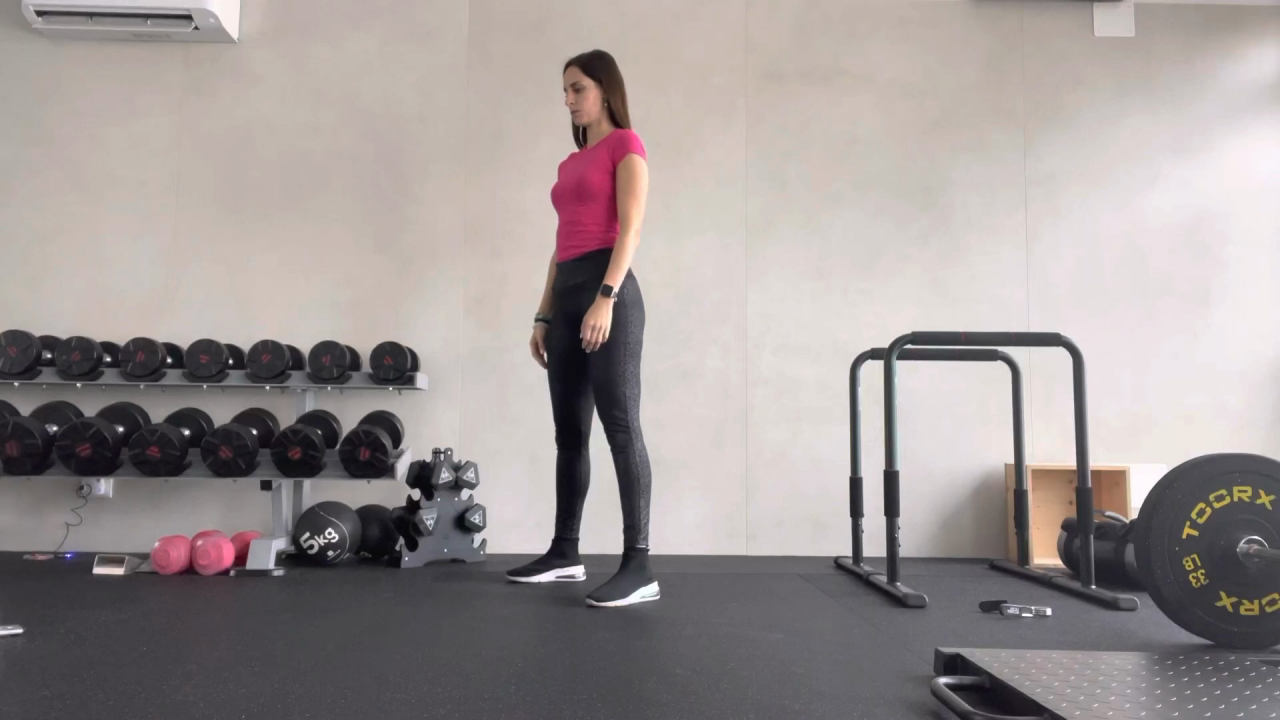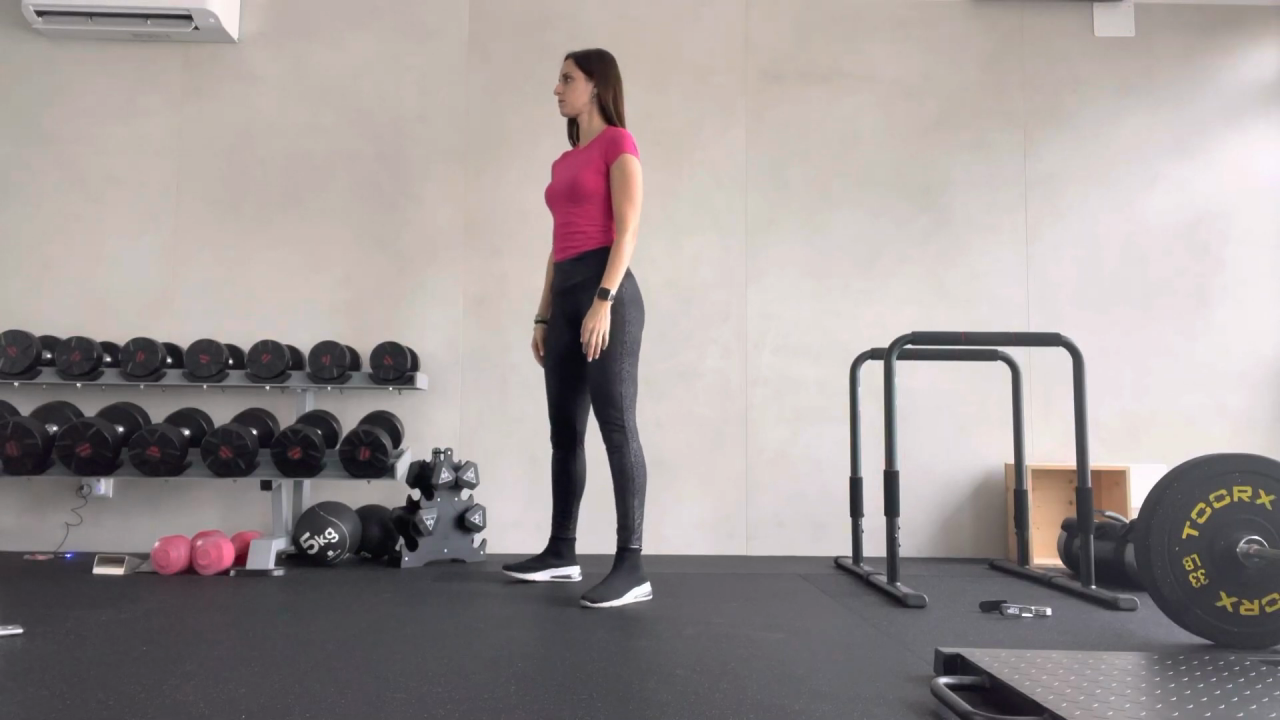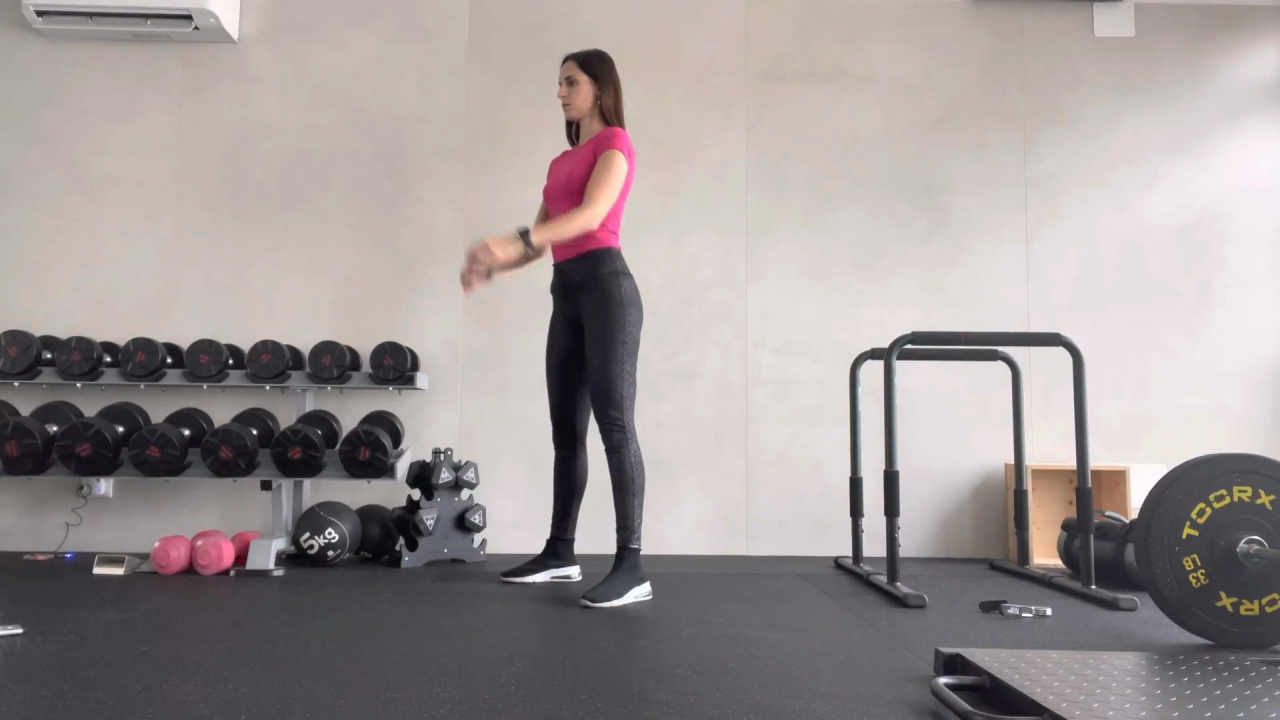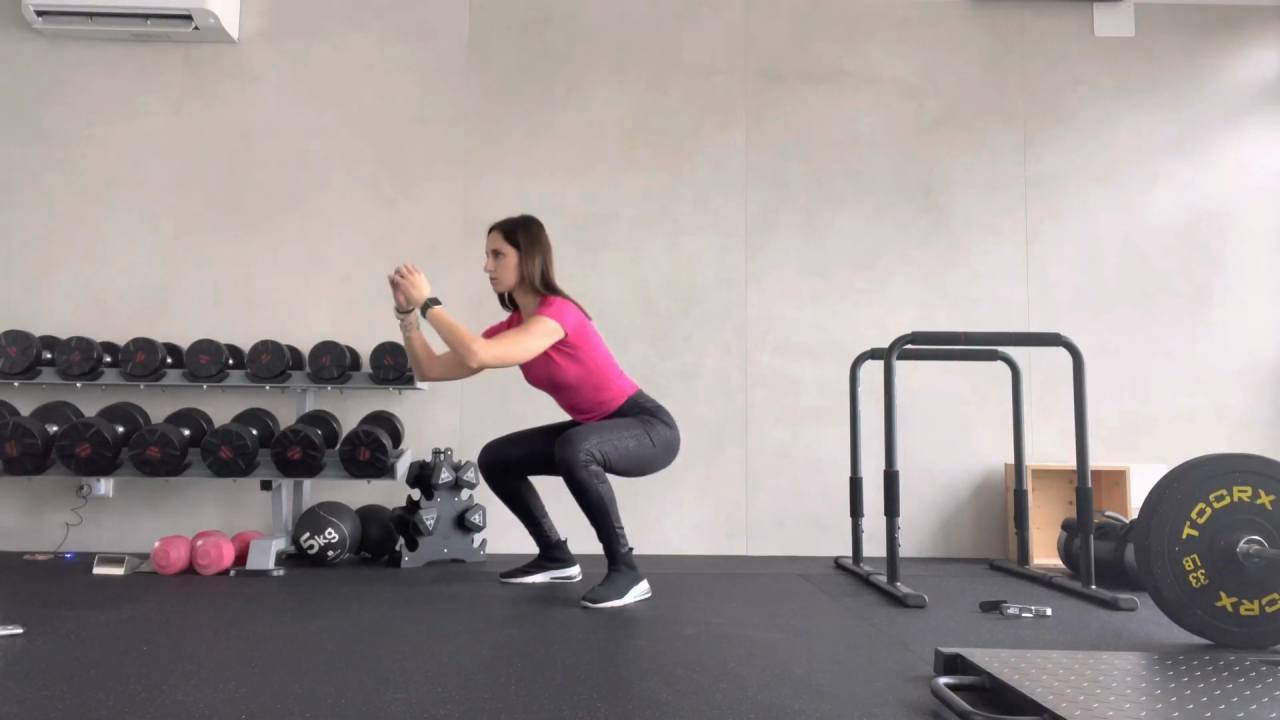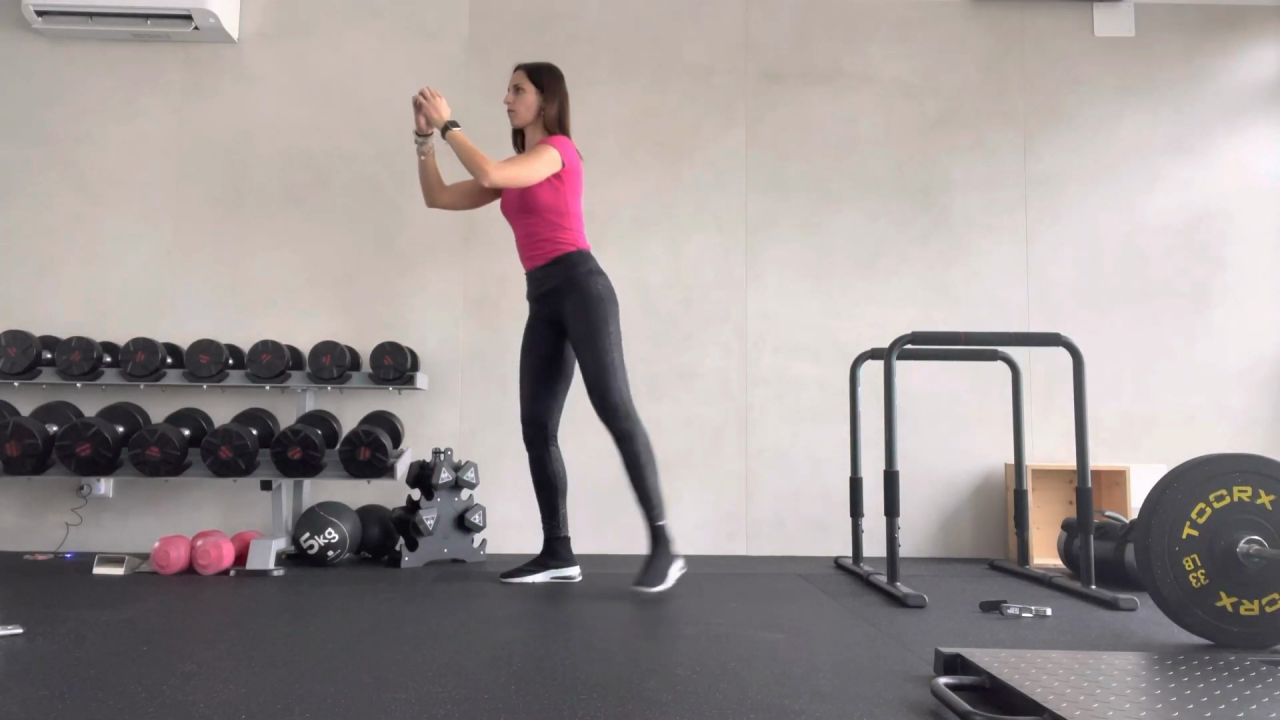
dt=1s
person 1, frame 1
left shoulder: (625, 144)
right shoulder: (571, 163)
left elbow: (630, 228)
left wrist: (605, 297)
right wrist: (543, 315)
left hip: (606, 291)
right hip: (567, 295)
left knee: (621, 426)
right knee: (569, 431)
left ankle: (638, 567)
right ankle: (565, 551)
person 1, frame 2
left shoulder: (618, 143)
right shoulder: (563, 161)
left elbow: (626, 230)
left wrist: (603, 301)
right wrist: (542, 315)
left hip: (606, 290)
right hip: (566, 295)
left knee: (616, 425)
right knee: (564, 430)
left ankle: (631, 566)
right ankle: (561, 550)
person 1, frame 3
left shoulder: (614, 141)
right shoulder: (563, 160)
left elbow: (591, 216)
right elbow: (541, 238)
left wrist: (515, 241)
right wrist: (494, 264)
left hip: (606, 287)
right hip: (567, 292)
left knee: (615, 425)
right knee: (567, 430)
left ankle: (631, 568)
right ankle: (560, 551)
person 1, frame 4
left shoulder: (556, 314)
right shoulder: (514, 327)
left elbow: (477, 357)
right elbow: (429, 369)
left wrist: (428, 302)
right wrist: (407, 311)
left hip: (650, 427)
right hip: (598, 427)
left knee: (573, 449)
right knee: (494, 459)
left ankle: (625, 571)
right ankle: (556, 555)
person 1, frame 5
left shoulder: (559, 149)
right shoulder: (521, 166)
left elbow: (489, 174)
right elbow: (439, 197)
left wrist: (449, 124)
right wrist: (426, 137)
left hip: (582, 288)
right hip: (545, 300)
left knee: (614, 408)
right knee: (536, 431)
left ankle: (661, 546)
right ankle: (558, 553)
